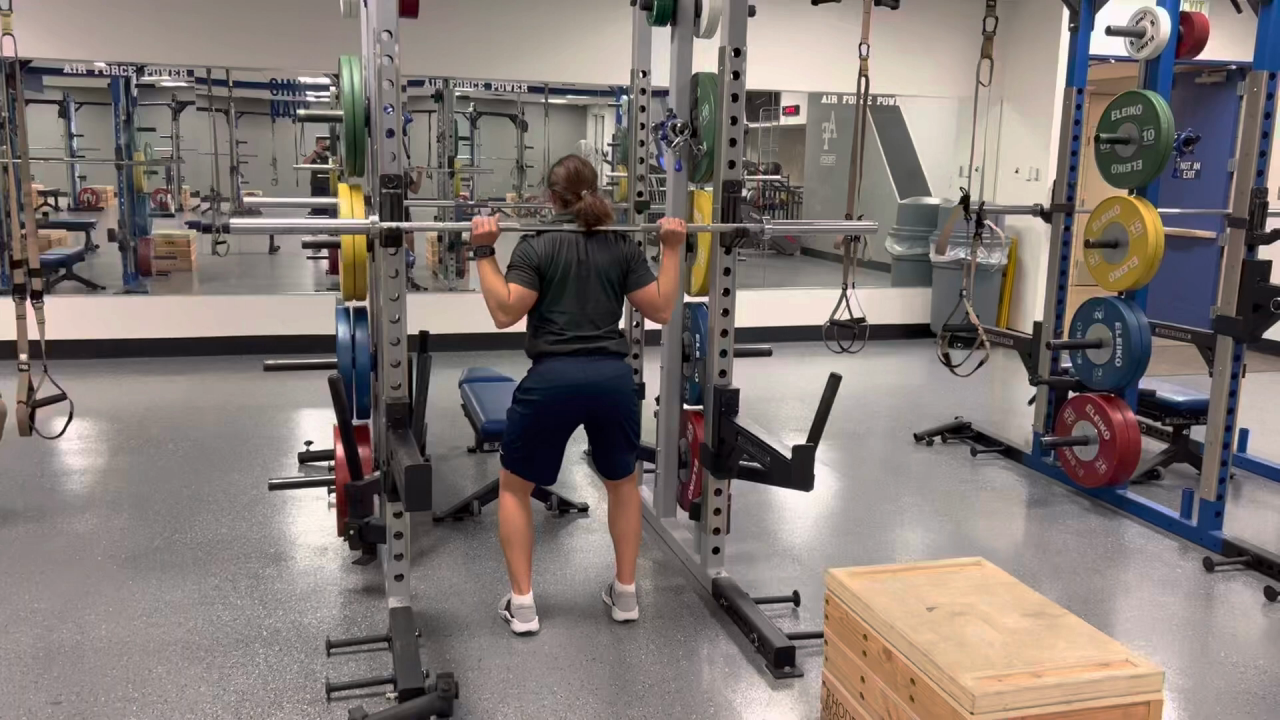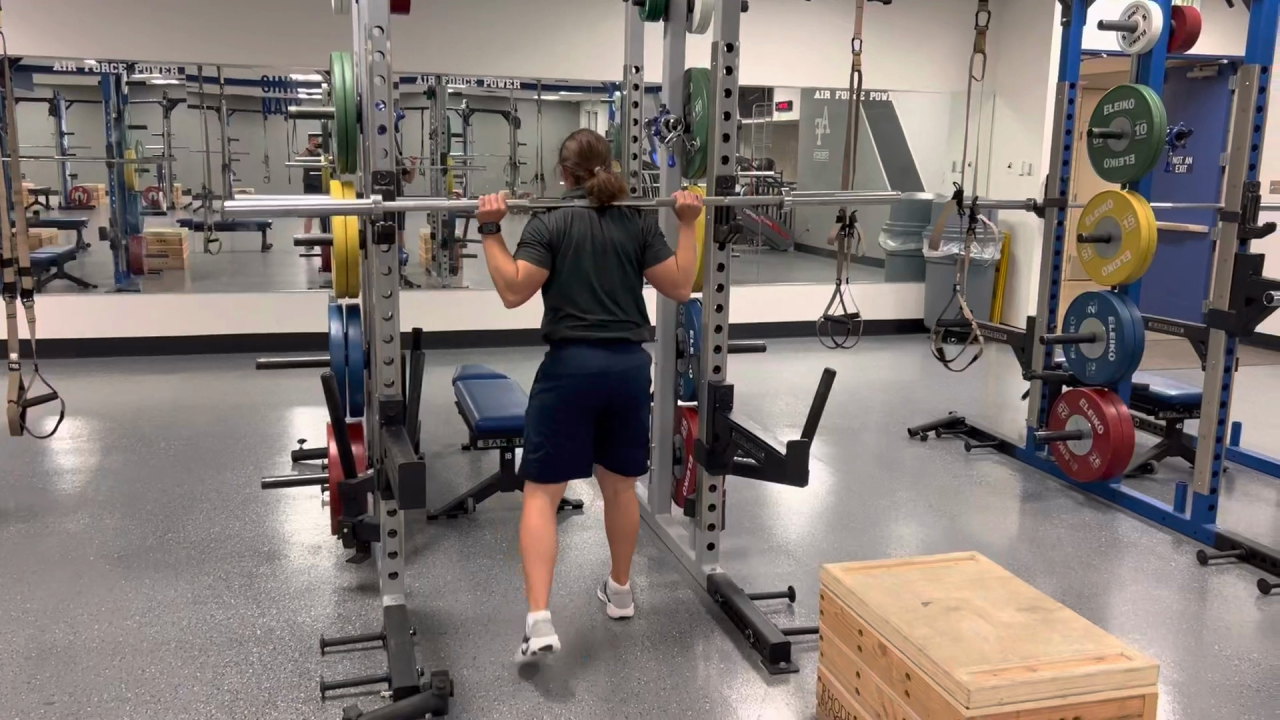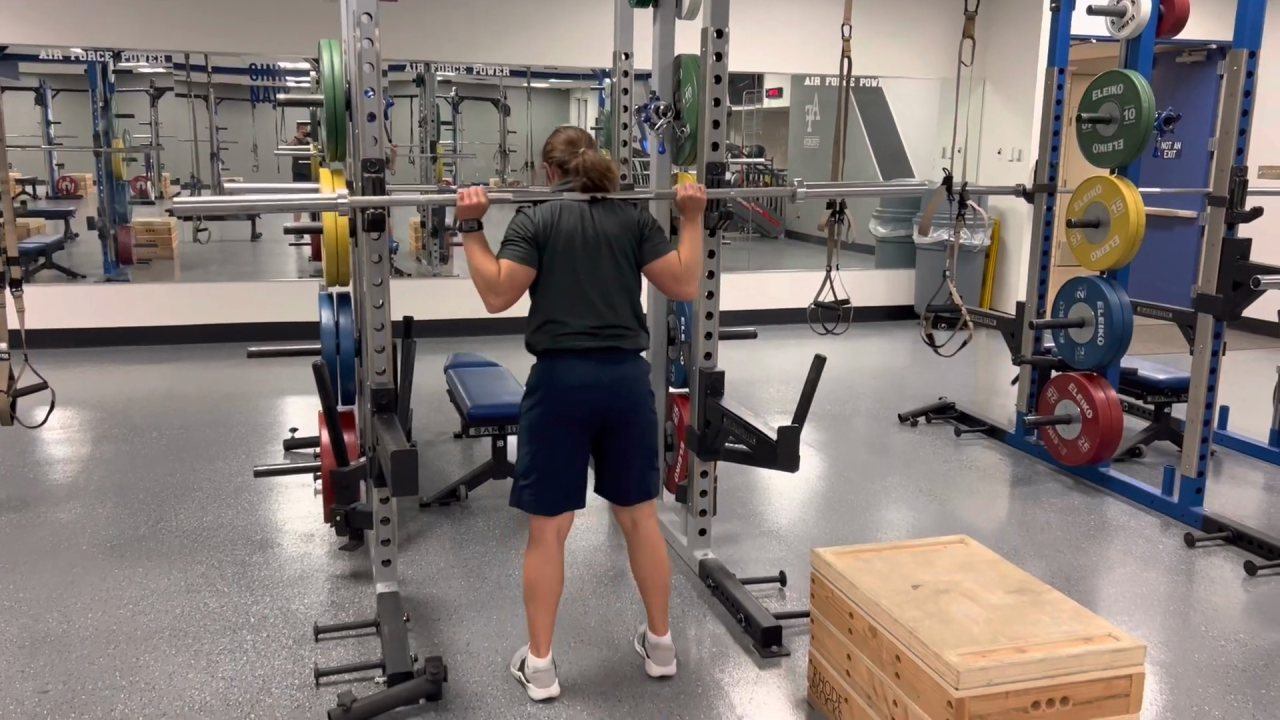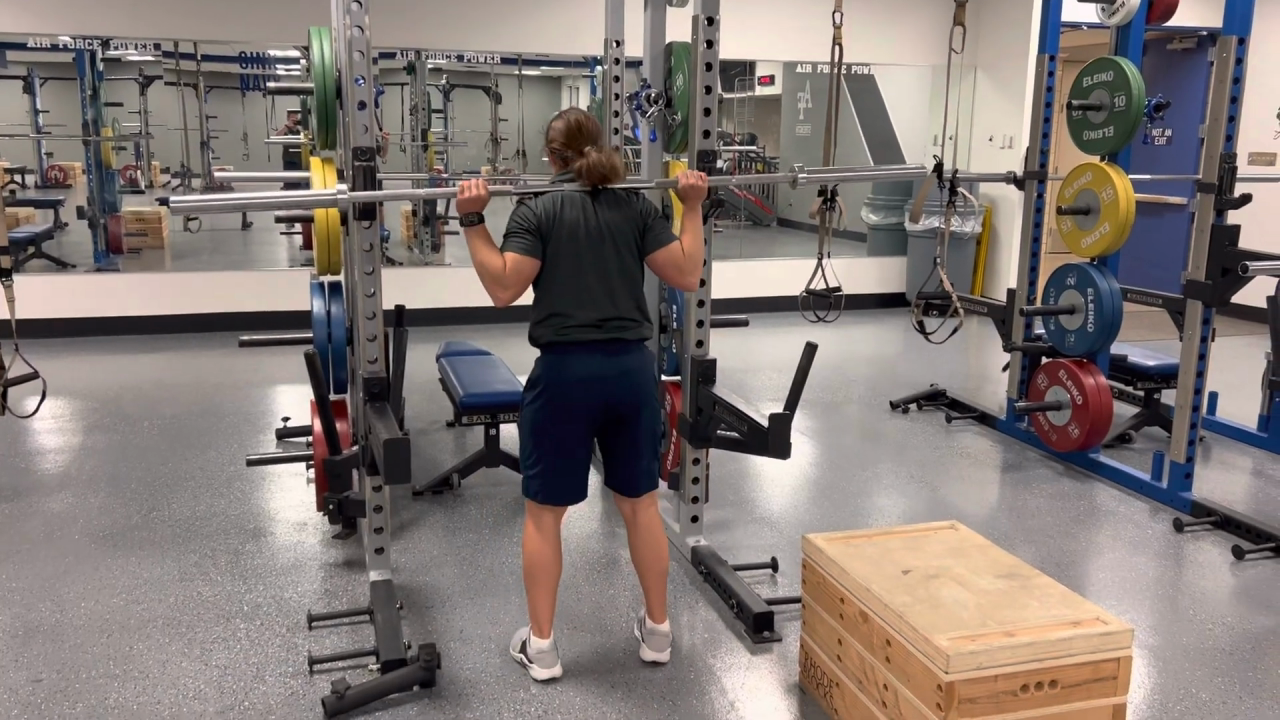
dt=0.7s
person 1, frame 1
left shoulder: (536, 246)
right shoulder: (623, 247)
left elbow: (505, 312)
right elbow: (661, 309)
left wrist: (484, 252)
right wrist: (672, 250)
left hip: (552, 381)
right hip: (613, 379)
left knee: (514, 488)
right knee: (623, 483)
left ankle: (522, 602)
right ankle: (625, 593)
person 1, frame 2
left shoulder: (550, 223)
right shoulder: (638, 223)
left elbow: (513, 291)
right elbow: (680, 286)
left wrist: (490, 230)
right wrist: (688, 226)
left hip: (571, 367)
right hip: (629, 366)
left knee: (542, 492)
right knee: (621, 486)
left ankle: (539, 620)
right ankle: (619, 591)
person 1, frame 3
left shoulder: (535, 219)
right shoulder: (635, 217)
left elbow: (497, 293)
right elbow: (684, 286)
left wrist: (471, 226)
right wrist: (692, 219)
left hip: (561, 381)
right hip: (627, 377)
left knee: (547, 527)
right knee: (639, 514)
left ankle: (540, 663)
right ankle: (660, 643)
person 1, frame 4
left shoulder: (537, 210)
right shoulder: (637, 207)
left elbow: (503, 288)
right elbow: (687, 274)
left wrist: (472, 220)
right wrist: (693, 208)
left hip: (564, 373)
right hip: (631, 368)
left knee: (543, 512)
right knee: (640, 502)
left ankle: (541, 646)
right ankle: (658, 630)
